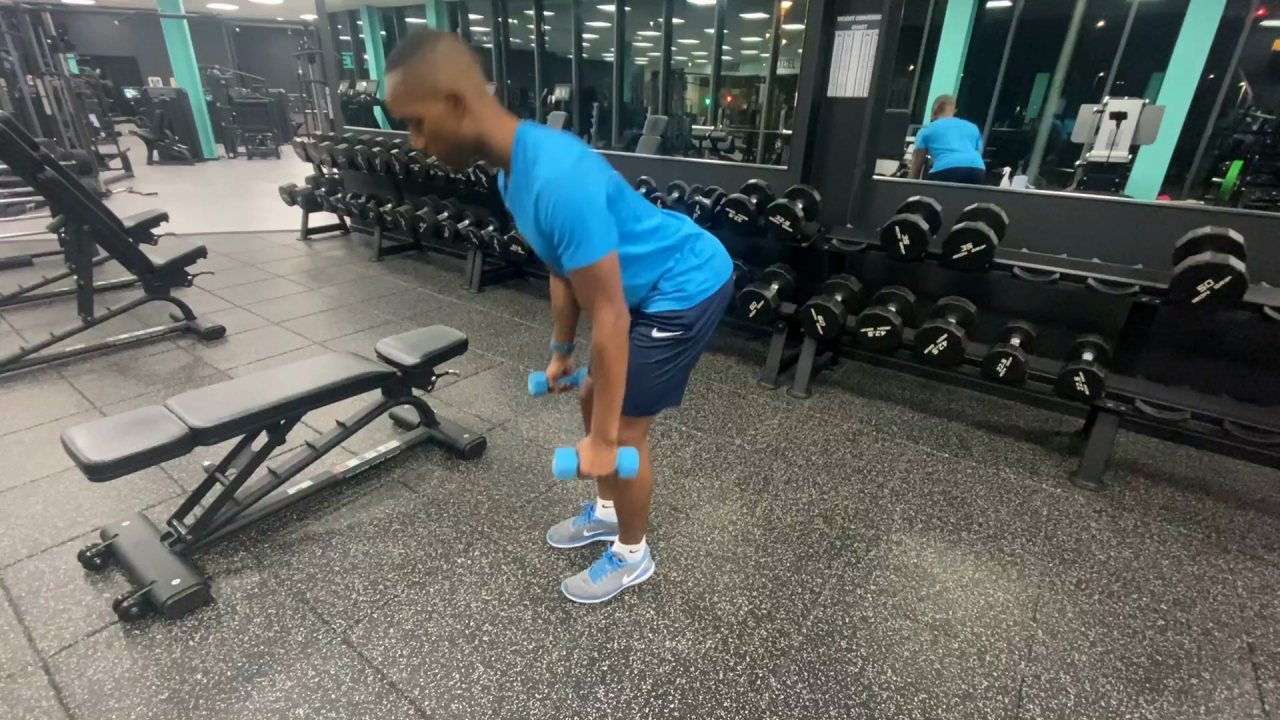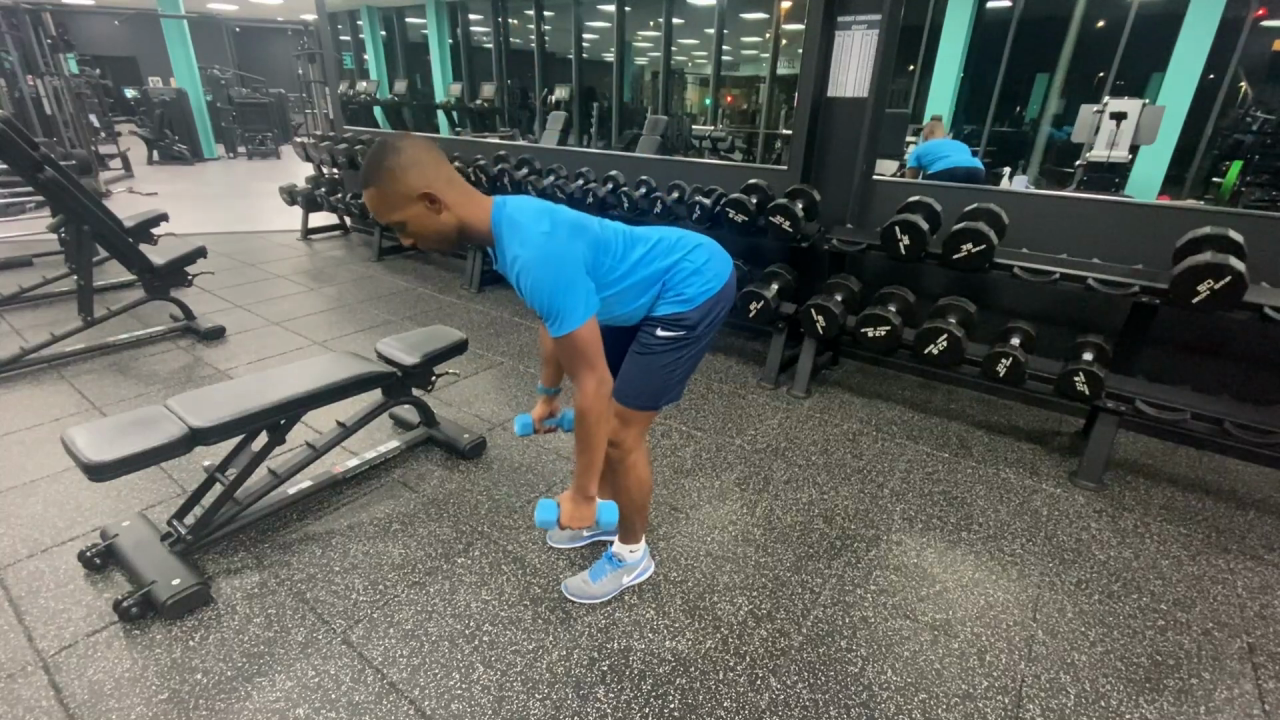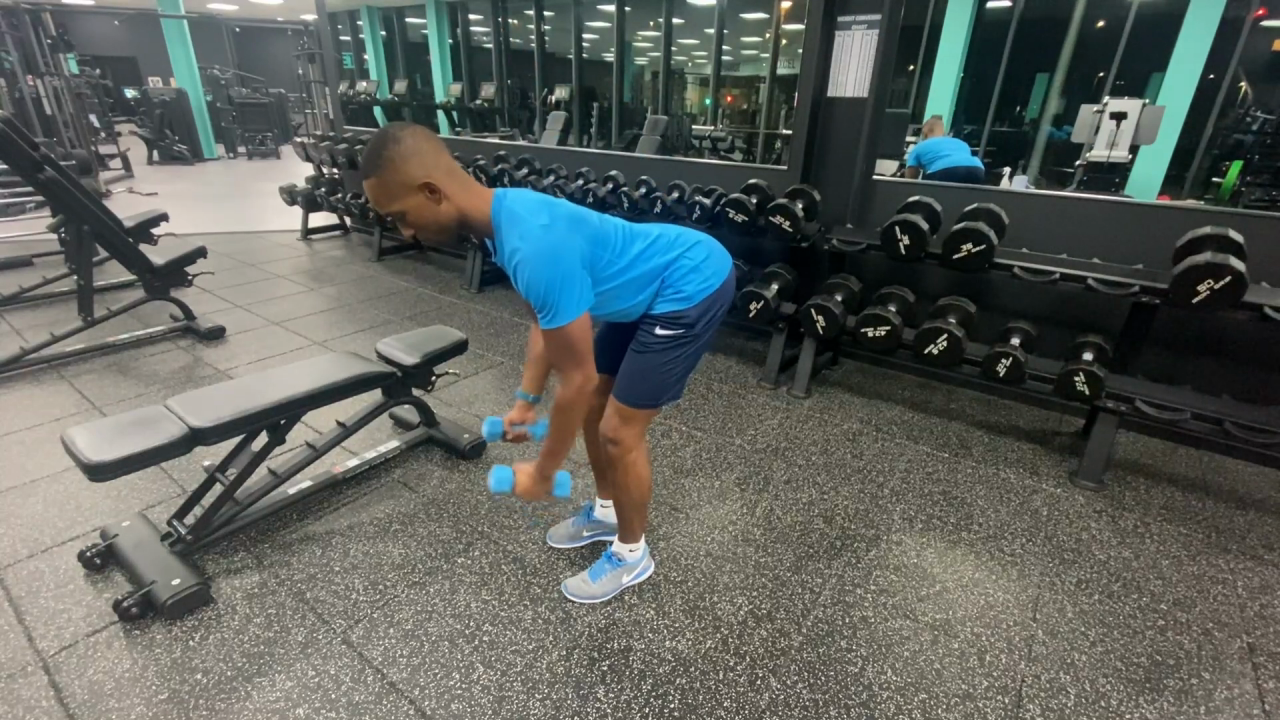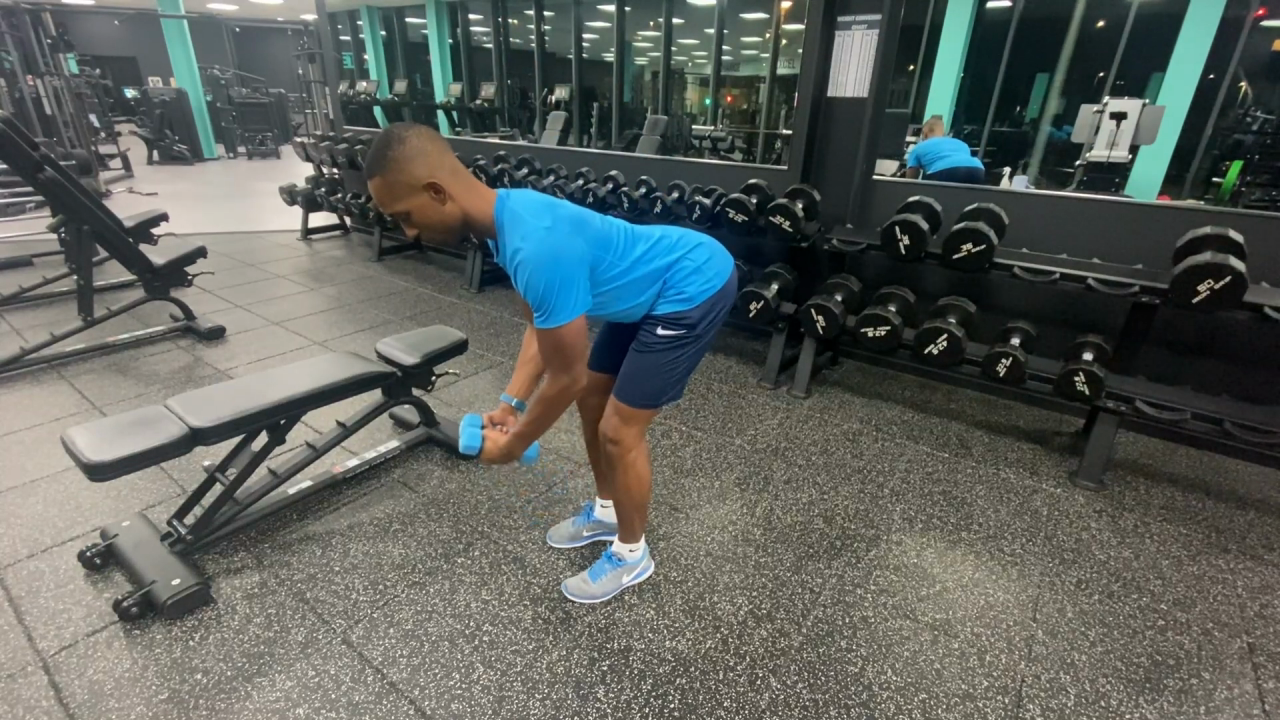
dt=0.4s
person 1, frame 1
left shoulder: (556, 180)
right shoulder: (518, 165)
left elbow: (608, 317)
right elbow: (564, 269)
left wrist: (603, 439)
right wrist: (560, 352)
left hip: (684, 288)
right hip: (647, 286)
left knee: (625, 428)
right knee: (593, 402)
left ankle: (631, 554)
right ankle: (607, 512)
person 1, frame 2
left shoulder: (535, 254)
right shoulder: (507, 219)
left elbow: (594, 383)
right elbow: (556, 320)
left wrist: (582, 493)
right wrist: (547, 394)
left hip: (692, 289)
right hip: (659, 282)
left knee: (618, 430)
right knee: (594, 413)
left ankle: (631, 554)
person 1, frame 3
left shoulder: (535, 246)
right shoulder: (507, 213)
left elbow: (578, 379)
right elbow: (546, 321)
left wrist: (541, 471)
right wrist: (526, 400)
left hip: (690, 287)
right hip: (652, 284)
left knee: (618, 430)
right knee: (597, 404)
left ankle: (631, 554)
right ankle: (606, 511)
person 1, frame 4
left shoulder: (538, 247)
right shoulder: (508, 215)
left elbow: (566, 378)
right elbow: (543, 327)
left wrist: (513, 445)
right wrist: (511, 404)
left hip: (692, 288)
right hip: (653, 286)
left knee: (619, 429)
right knee: (593, 399)
left ankle: (631, 554)
right ankle: (606, 511)
